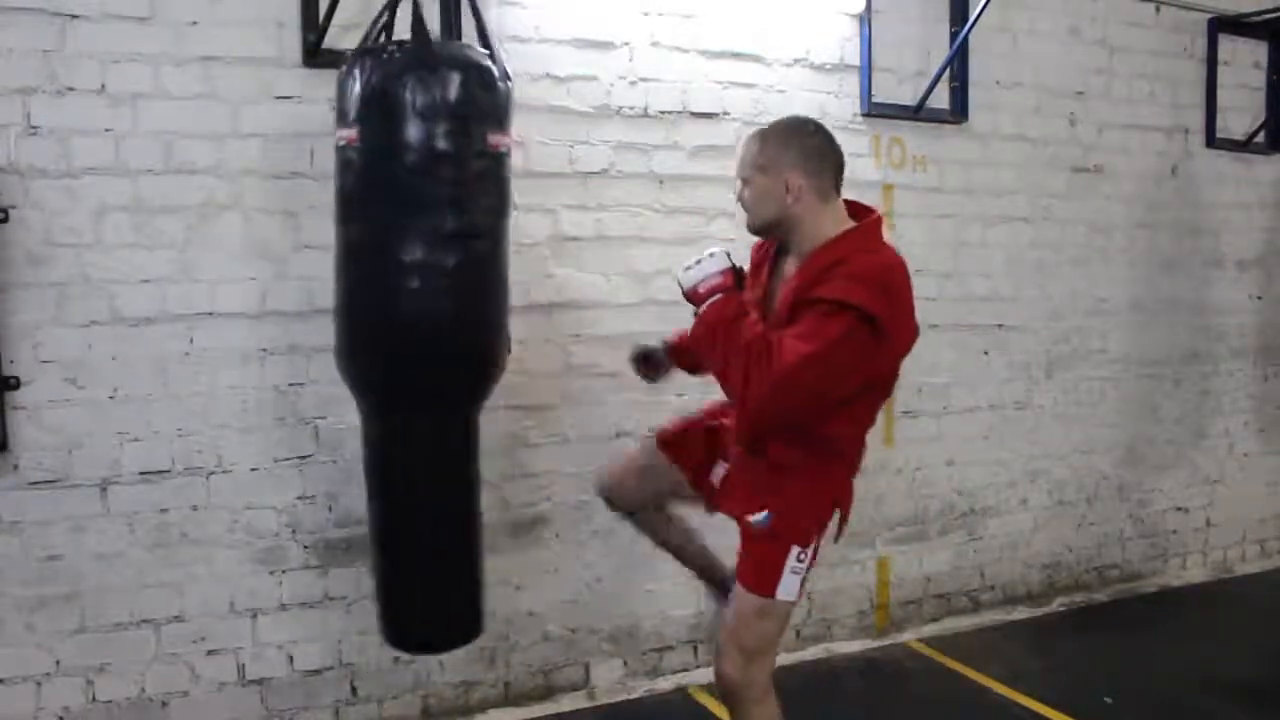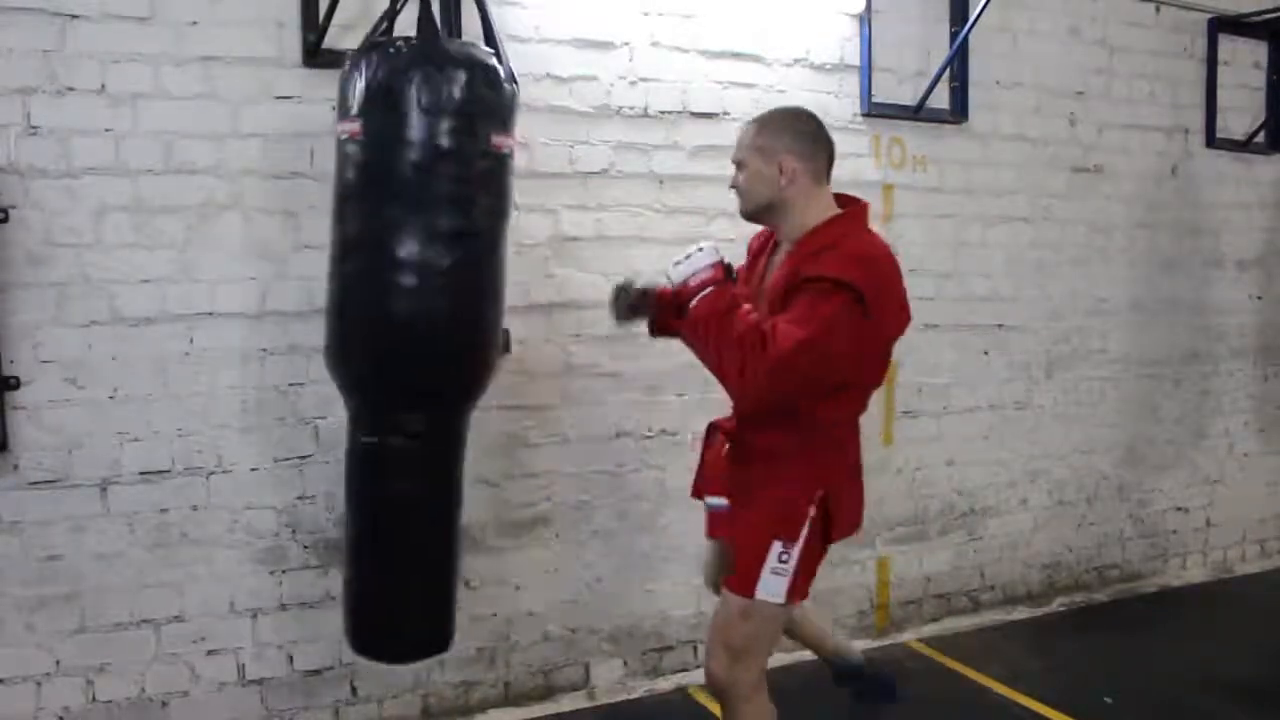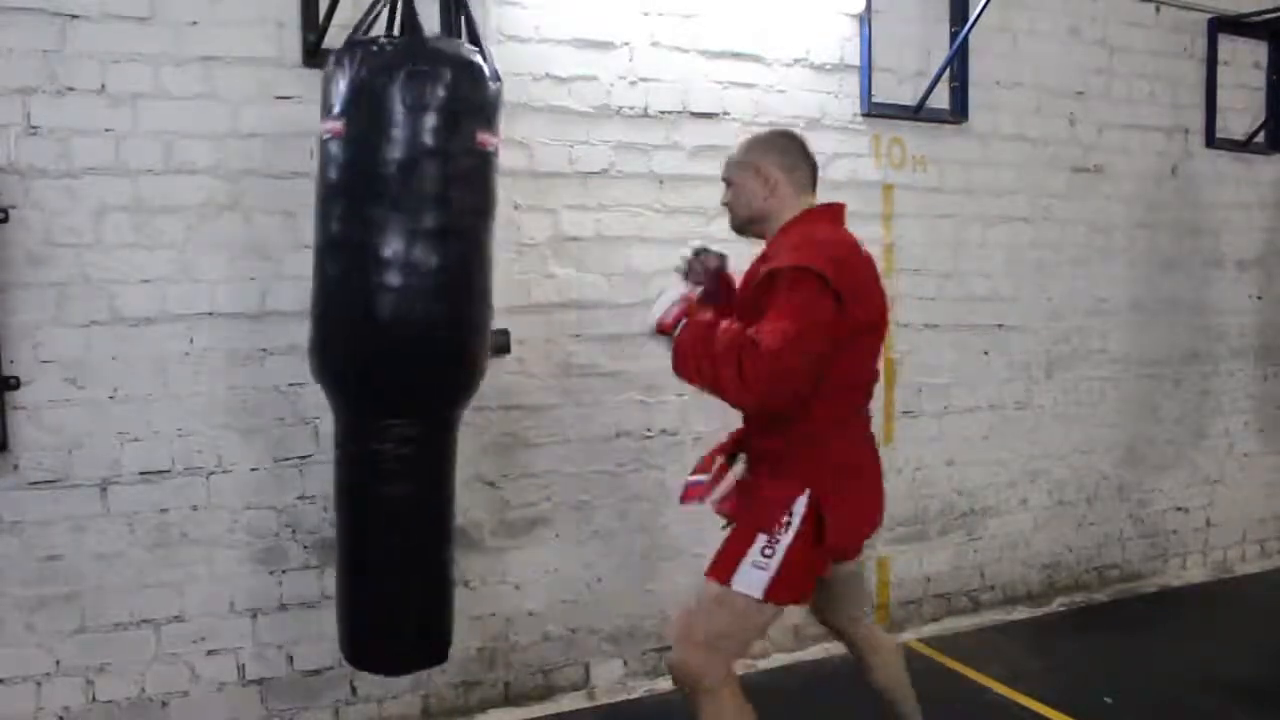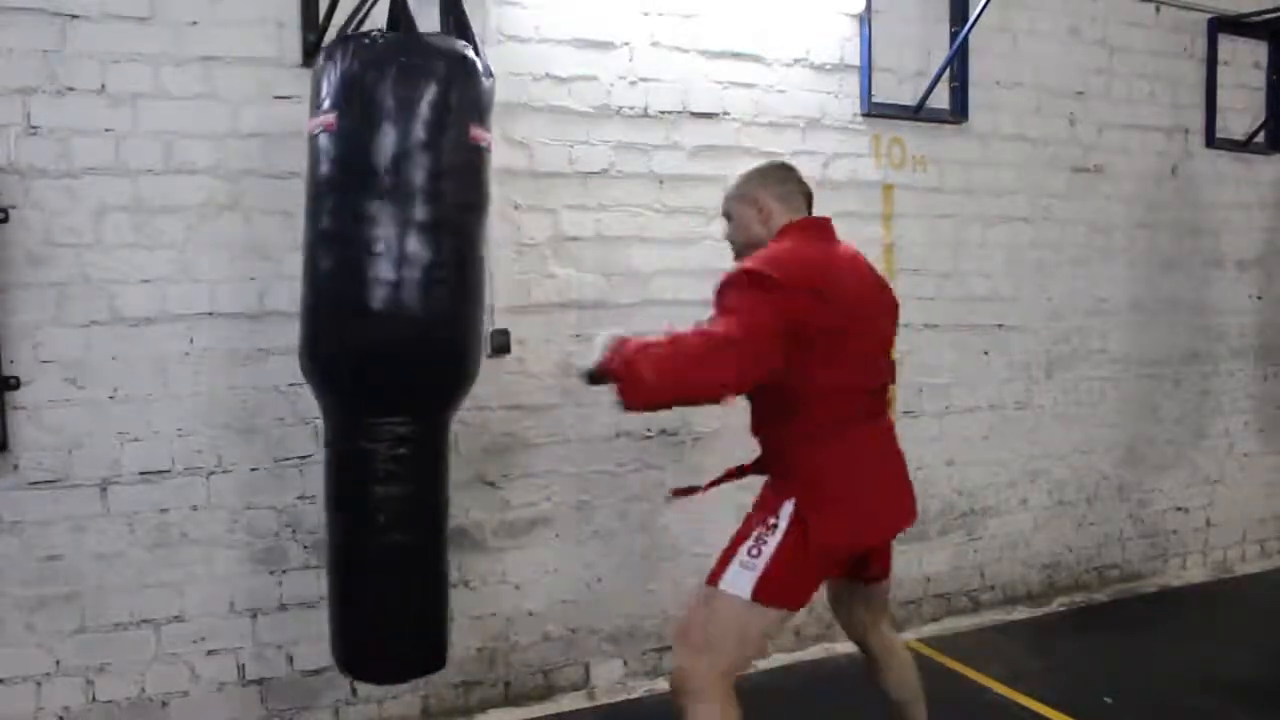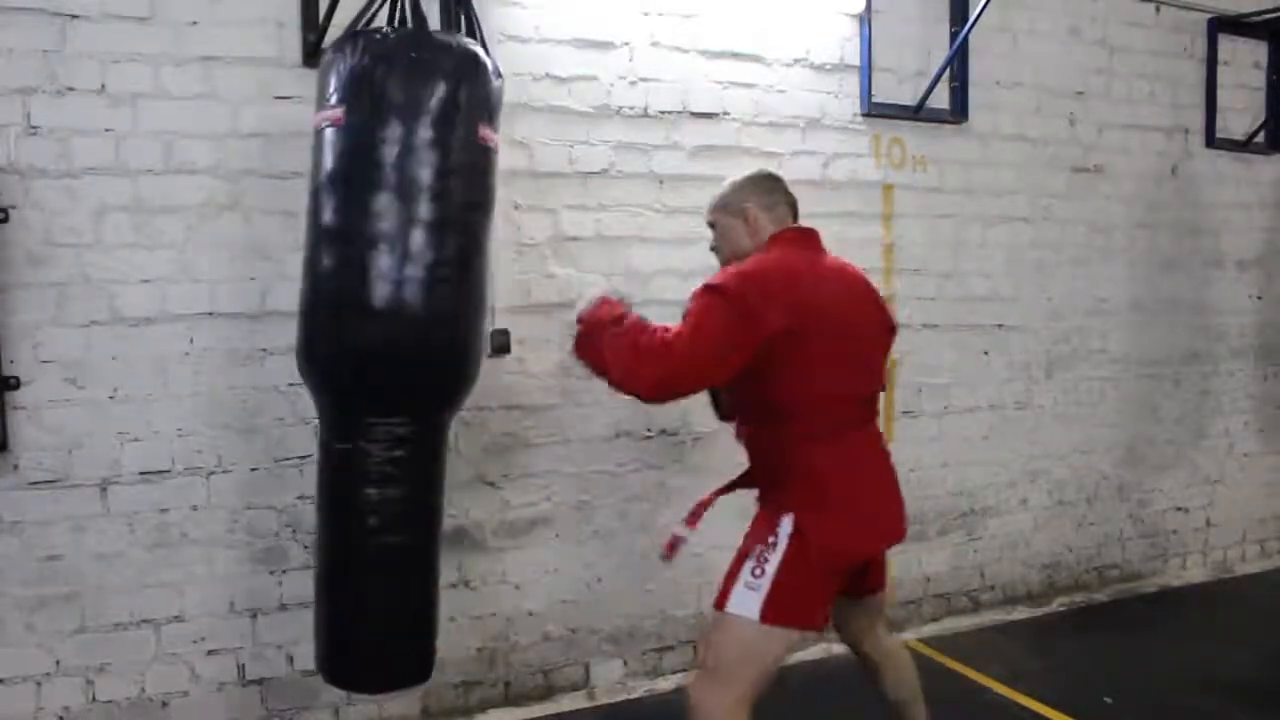
dt=0.1s
person 1, frame 1
left shoulder: (860, 287)
right shoulder: (781, 244)
left elbow: (767, 391)
left wrist: (716, 296)
right wrist: (677, 351)
left hip: (793, 476)
right hip: (740, 431)
left knee: (739, 670)
right knee: (624, 488)
right ankle: (722, 582)
person 1, frame 2
left shoulder: (849, 272)
right shoulder: (785, 242)
left elbow: (762, 377)
right elbow: (752, 321)
left wrist: (708, 289)
right wrist: (668, 297)
left hip: (798, 477)
right hip: (756, 453)
left knee: (731, 670)
right knee: (743, 594)
right ankle: (855, 668)
person 1, frame 3
left shoulder: (803, 263)
right shoulder: (807, 250)
left elbow: (761, 378)
right elbow: (770, 335)
left wrist: (686, 323)
right wrist: (717, 295)
left hip: (807, 484)
right hip: (812, 469)
left knee: (695, 658)
right knee: (850, 621)
person 1, frame 4
left shoulder: (776, 275)
right shoulder: (858, 272)
left elbow: (713, 366)
left wrist: (618, 357)
left hip: (815, 496)
right hip: (871, 484)
left knee: (698, 669)
right knee: (872, 627)
person 1, frame 5
left shoulder: (754, 286)
right shoulder: (852, 284)
left elbow: (661, 368)
left wrist: (601, 319)
right wrist: (742, 397)
left hip: (810, 509)
right hip: (862, 495)
right knee: (868, 634)
